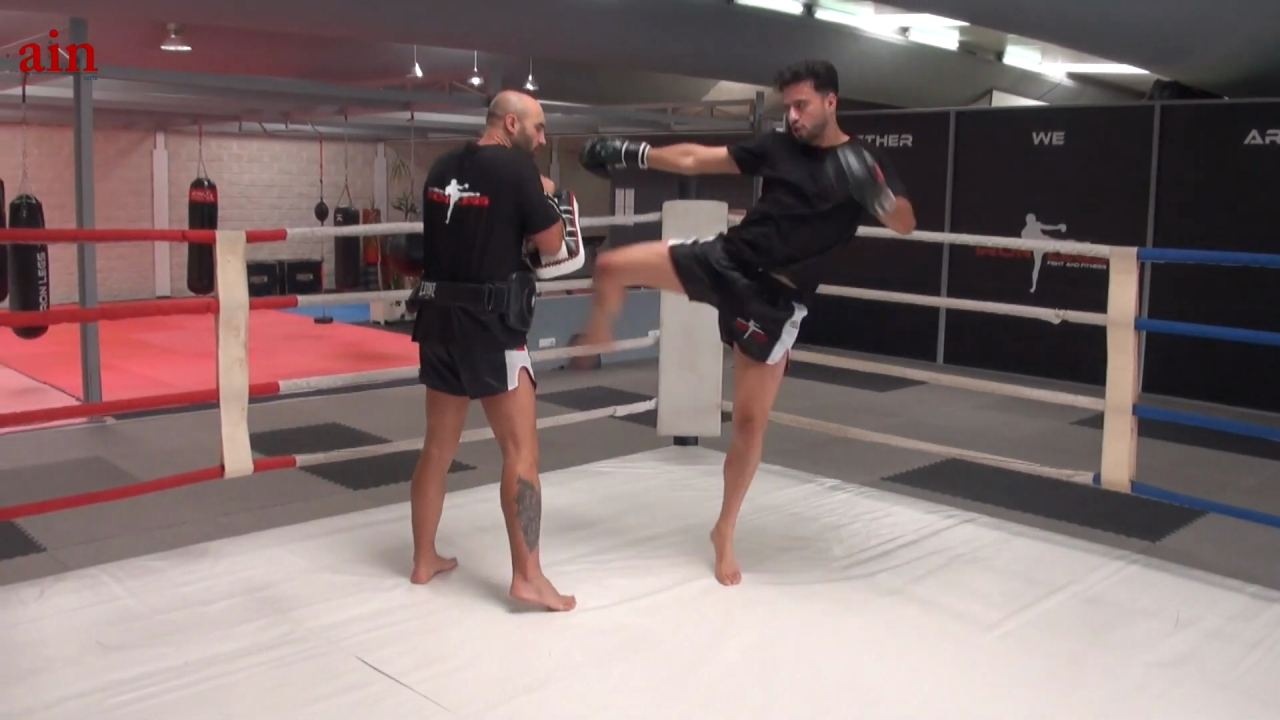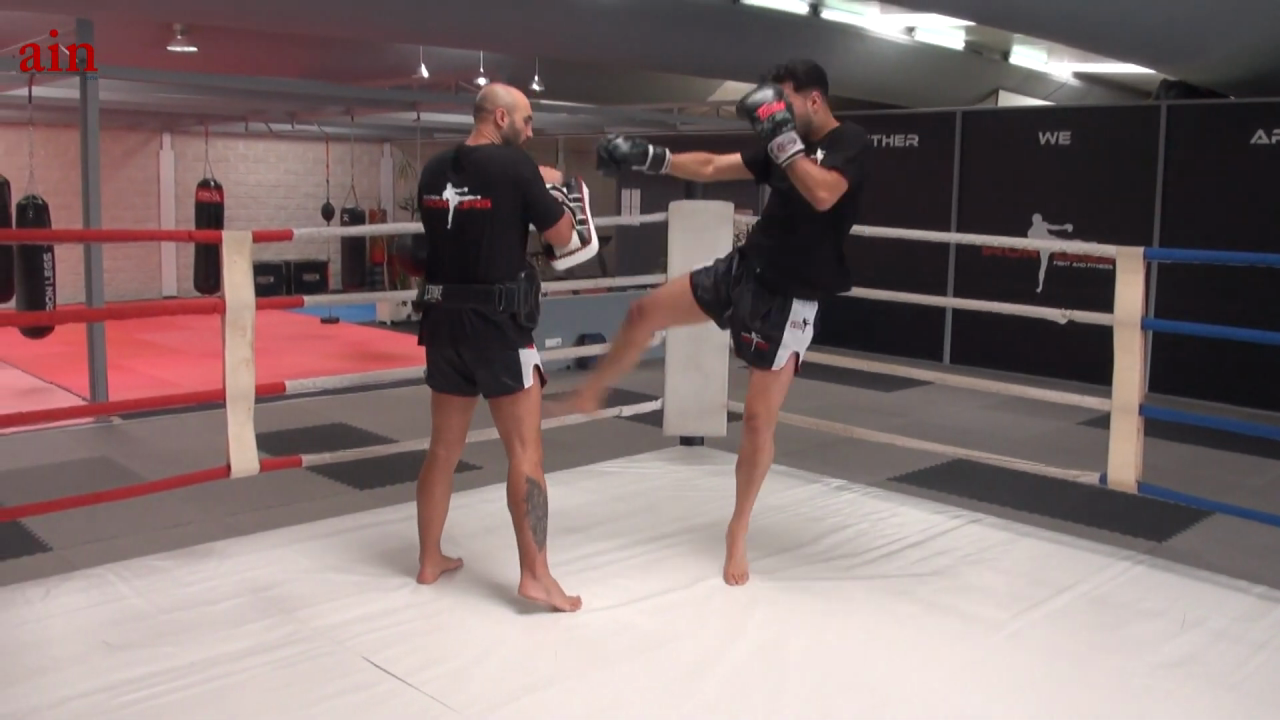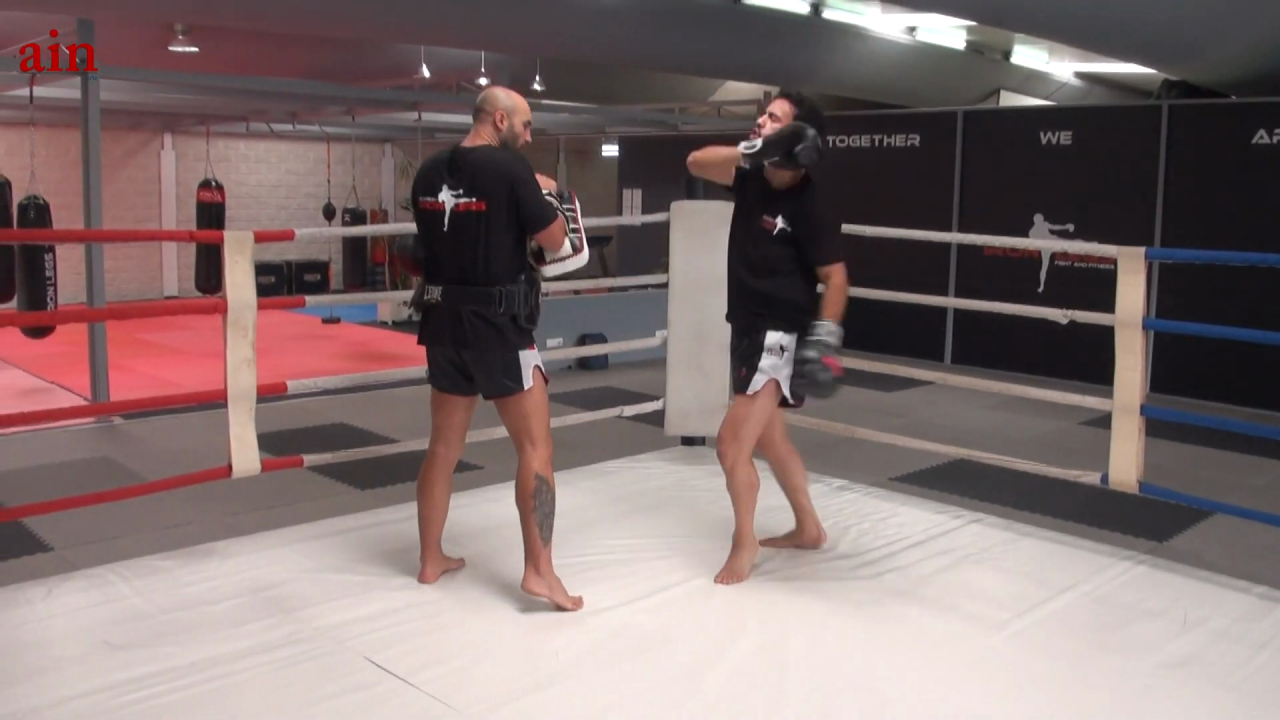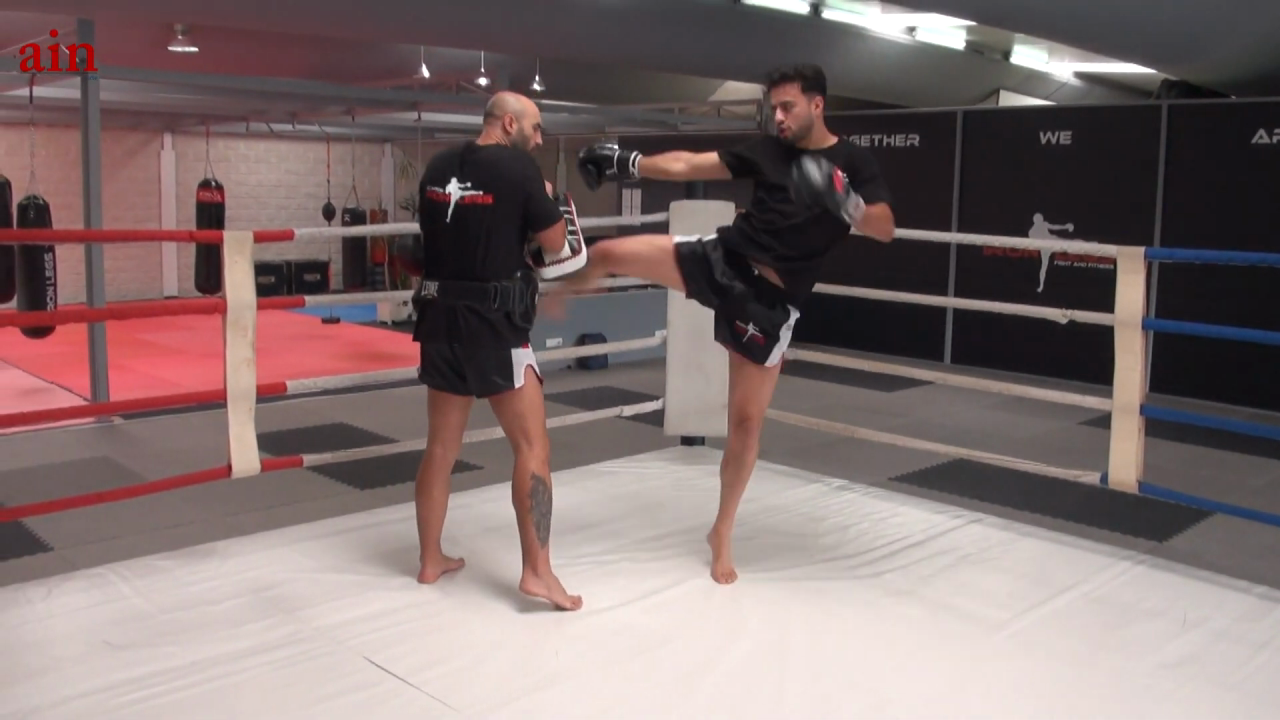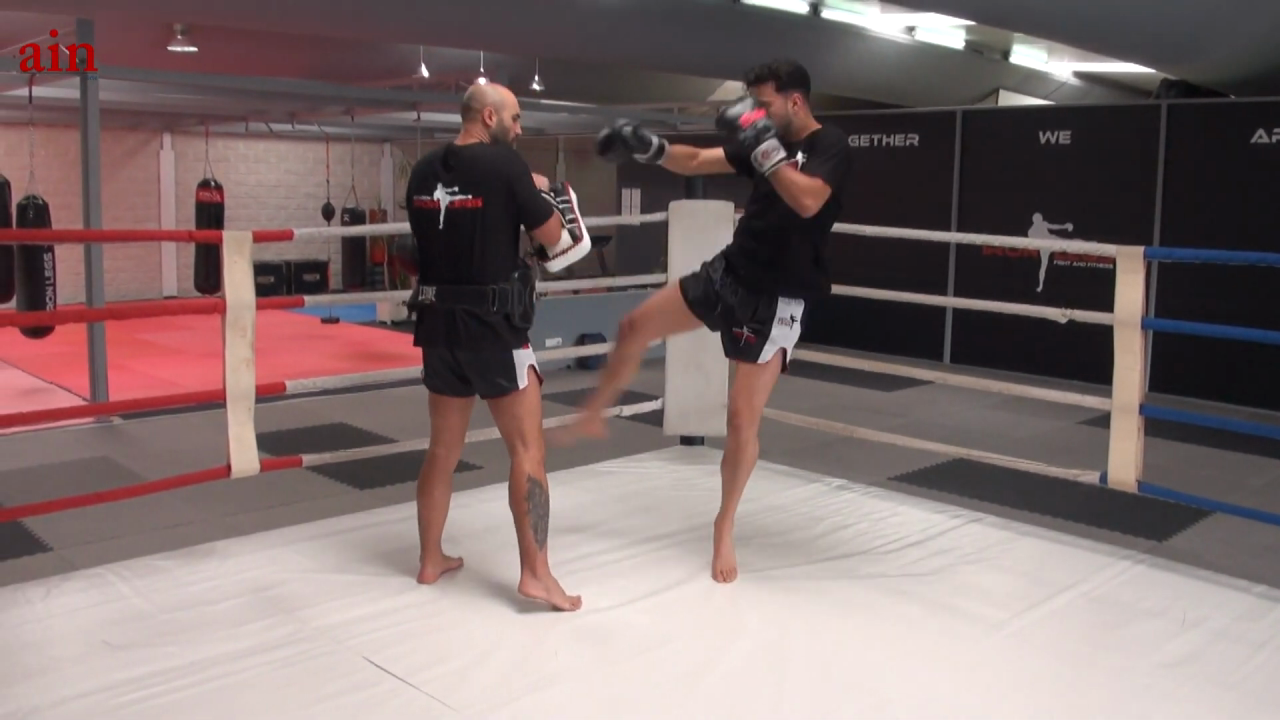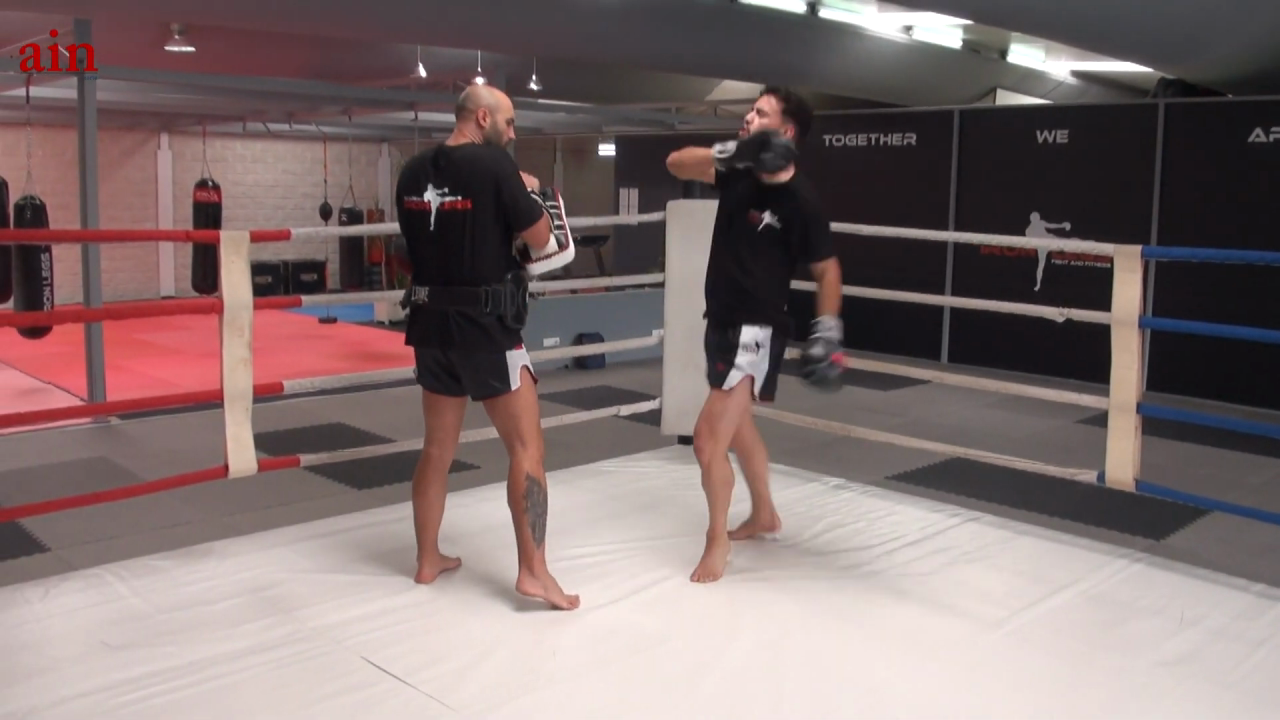
dt=0.2s
person 1, frame 1
left shoulder: (443, 168)
right shoulder: (515, 166)
right elbow: (552, 245)
right wrist: (547, 196)
left hip: (439, 319)
right hip: (490, 323)
left knee: (438, 446)
right knee: (521, 449)
left ankle: (424, 560)
right ankle: (528, 576)
person 1, frame 2
left shoulder: (434, 170)
right shoulder: (512, 163)
right elbow: (564, 236)
right wrist: (550, 187)
left hip: (444, 320)
right hip: (498, 324)
left knee: (443, 447)
right knee: (525, 449)
left ankle: (430, 560)
right ankle: (535, 576)
person 1, frame 3
left shoulder: (429, 171)
right shoulder: (508, 166)
right elbow: (554, 240)
right wrist: (544, 194)
left hip: (445, 321)
right hip: (498, 324)
left knee: (443, 447)
right knee: (535, 447)
left ankle: (431, 559)
right ankle: (540, 572)
person 1, frame 4
left shoulder: (438, 166)
right shoulder: (517, 166)
right elbow: (554, 243)
right wrist: (544, 197)
left hip: (440, 318)
right hip: (493, 322)
left knee: (441, 446)
right knee: (532, 446)
left ankle: (431, 559)
right ankle: (537, 572)
person 1, frame 5
left shoulder: (424, 170)
right shoulder: (503, 162)
right elbow: (553, 237)
right wrist: (539, 190)
left hip: (439, 322)
right hip: (492, 324)
left knee: (443, 449)
right knee: (528, 448)
left ankle: (431, 560)
right ankle: (536, 574)
person 1, frame 6
left shoulder: (413, 171)
right shoulder: (492, 164)
right elbow: (540, 240)
right wrist: (528, 192)
left hip: (432, 321)
right hip: (485, 325)
left knee: (437, 447)
right knee: (526, 447)
left ankle: (428, 559)
right ankle: (533, 572)
person 2, frame 1
left shoulder: (859, 163)
right shoulder: (777, 146)
left elbow: (904, 223)
right elbow: (695, 159)
left wrist: (877, 191)
right wrist: (629, 153)
left hip: (776, 300)
right hip: (726, 261)
left knee: (750, 421)
right knee: (611, 265)
left ankle: (725, 531)
right ankle: (598, 330)
person 2, frame 2
left shoulder: (850, 143)
right shoulder: (783, 146)
left elbow: (823, 196)
right elbow: (712, 167)
left wrist: (779, 133)
right wrist: (648, 156)
left hip: (788, 303)
right hip: (741, 271)
left knee: (759, 421)
right knee: (644, 313)
left ankle: (738, 533)
right ankle: (592, 392)
person 2, frame 3
left shoulder: (809, 205)
right shoulder: (756, 171)
left elbow: (834, 278)
right elbow: (697, 163)
left wrist: (824, 346)
right wrist: (756, 148)
left hip: (775, 335)
right hip: (749, 324)
left knee: (731, 443)
right knee: (765, 437)
left ankle: (745, 543)
right ankle: (808, 528)
person 2, frame 4
left shoulder: (853, 162)
right shoulder: (767, 150)
left elbow: (883, 227)
right elbow: (690, 166)
left wrist: (842, 200)
right wrist: (625, 162)
left hip: (770, 302)
right hip: (721, 263)
left knee: (746, 422)
right knee: (609, 252)
left ankle: (723, 531)
right ankle: (551, 296)
person 2, frame 5
left shoulder: (829, 148)
right shoulder: (768, 141)
left elbow: (808, 203)
right elbow: (697, 161)
left wrist: (762, 145)
right wrist: (648, 145)
left hip: (775, 300)
right hip: (728, 270)
left knee: (742, 420)
right knee: (635, 327)
left ankle: (726, 528)
right ankle: (594, 414)
person 2, frame 6
left shoulder: (800, 200)
right shoulder: (741, 168)
left elbow: (828, 273)
right elbow: (676, 163)
left wrist: (827, 339)
right wrist: (732, 151)
left hip: (750, 331)
right hip: (724, 319)
left knee: (707, 443)
right knee: (734, 429)
left ankle: (717, 540)
right ankle: (764, 513)
